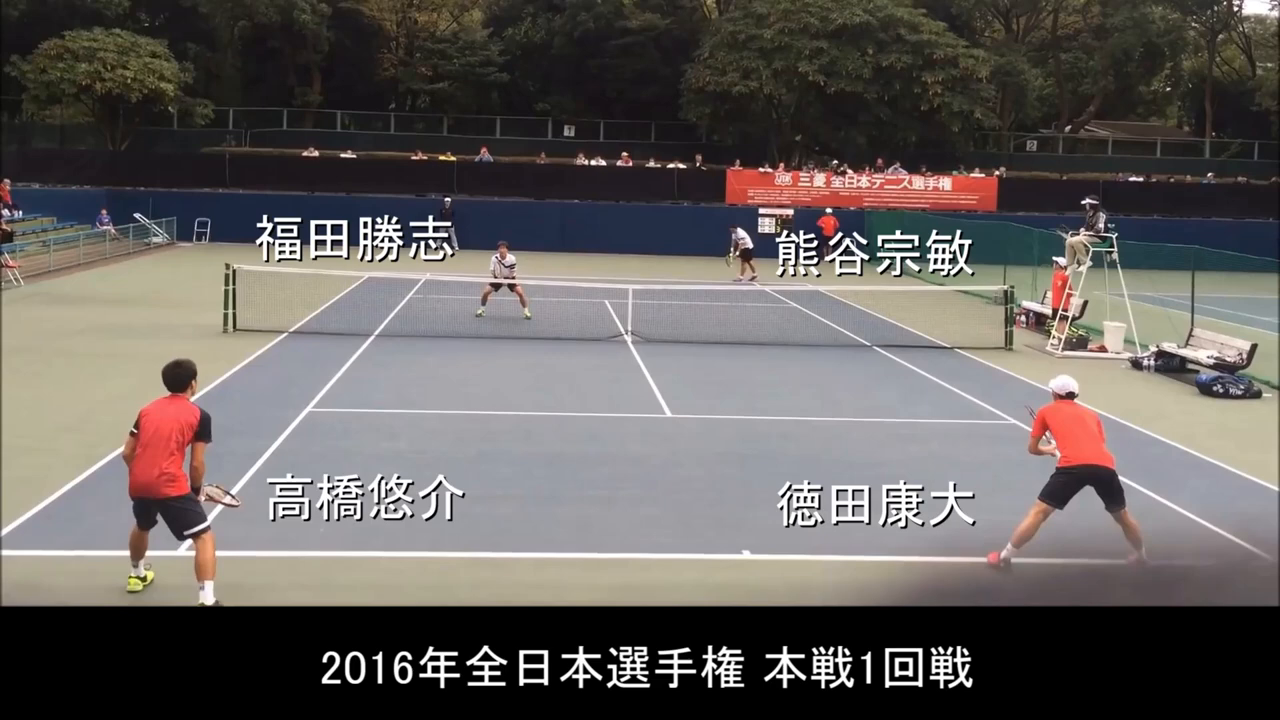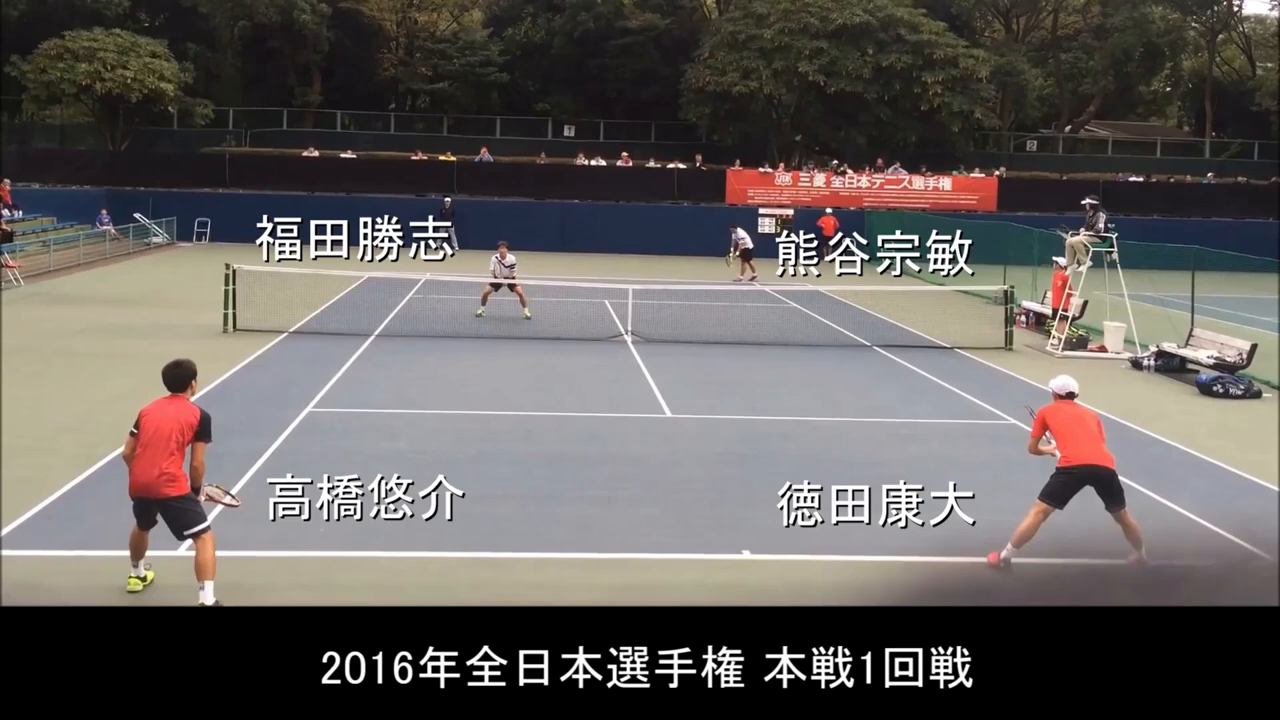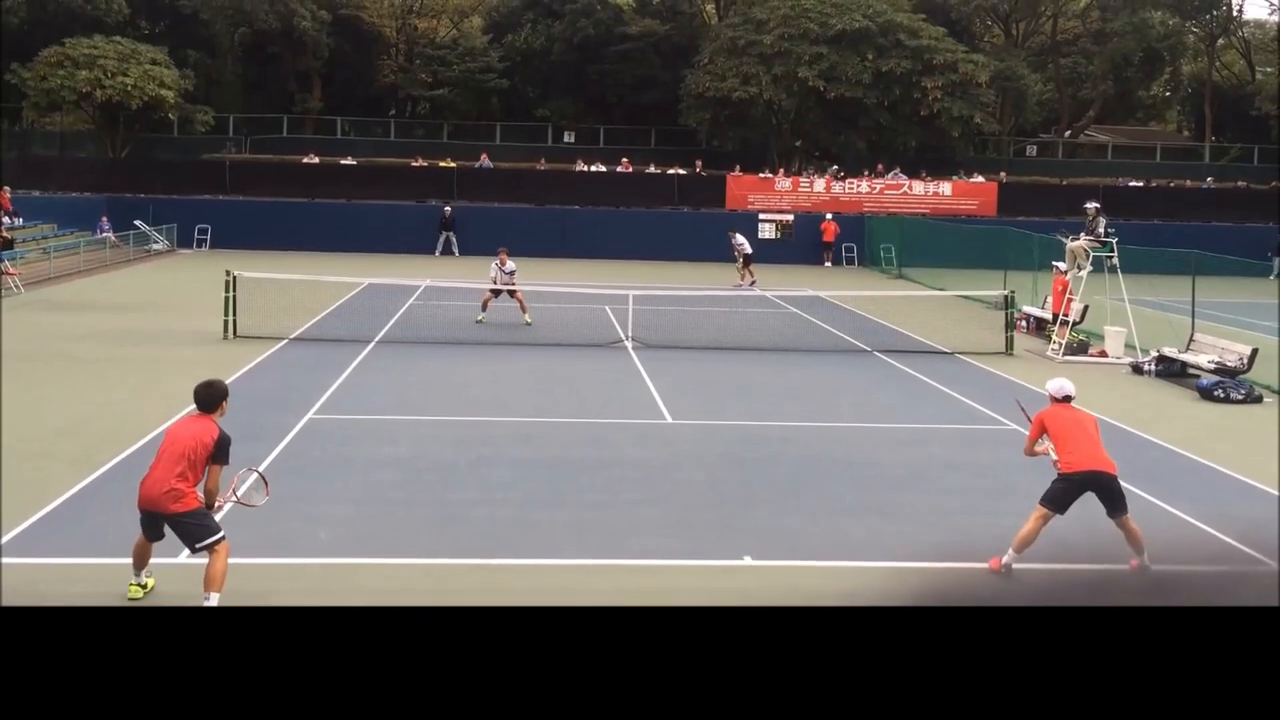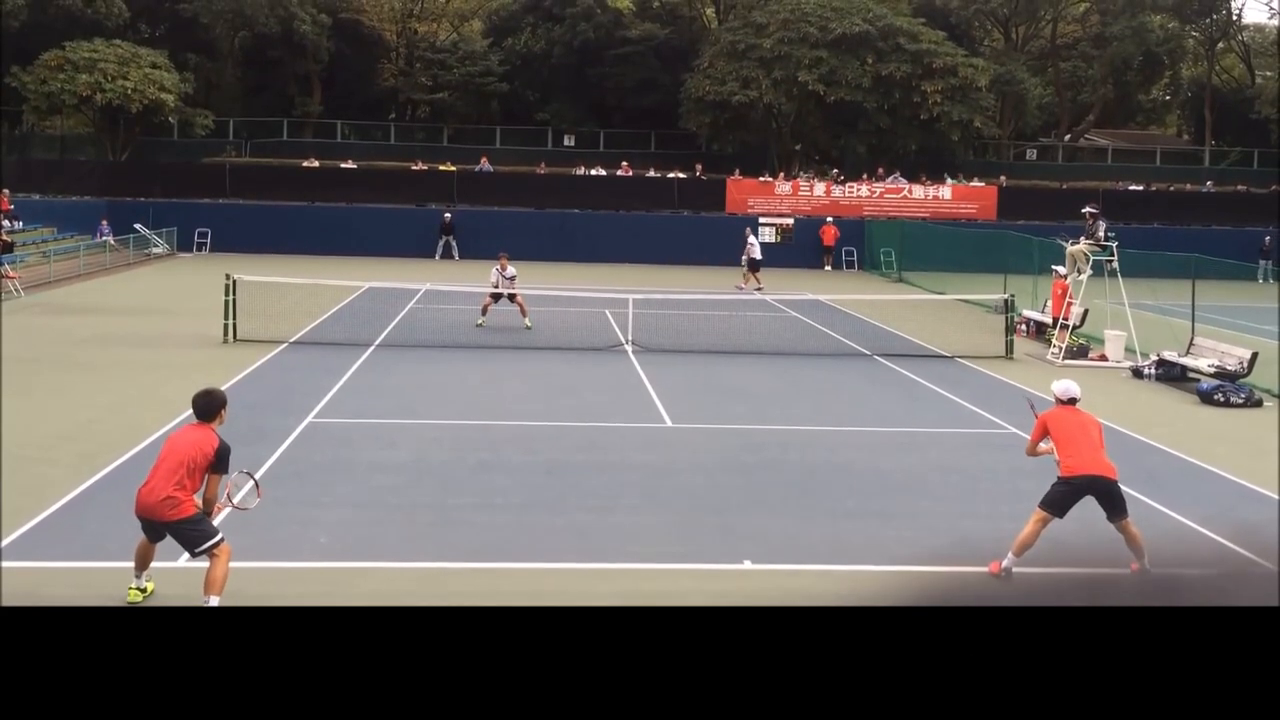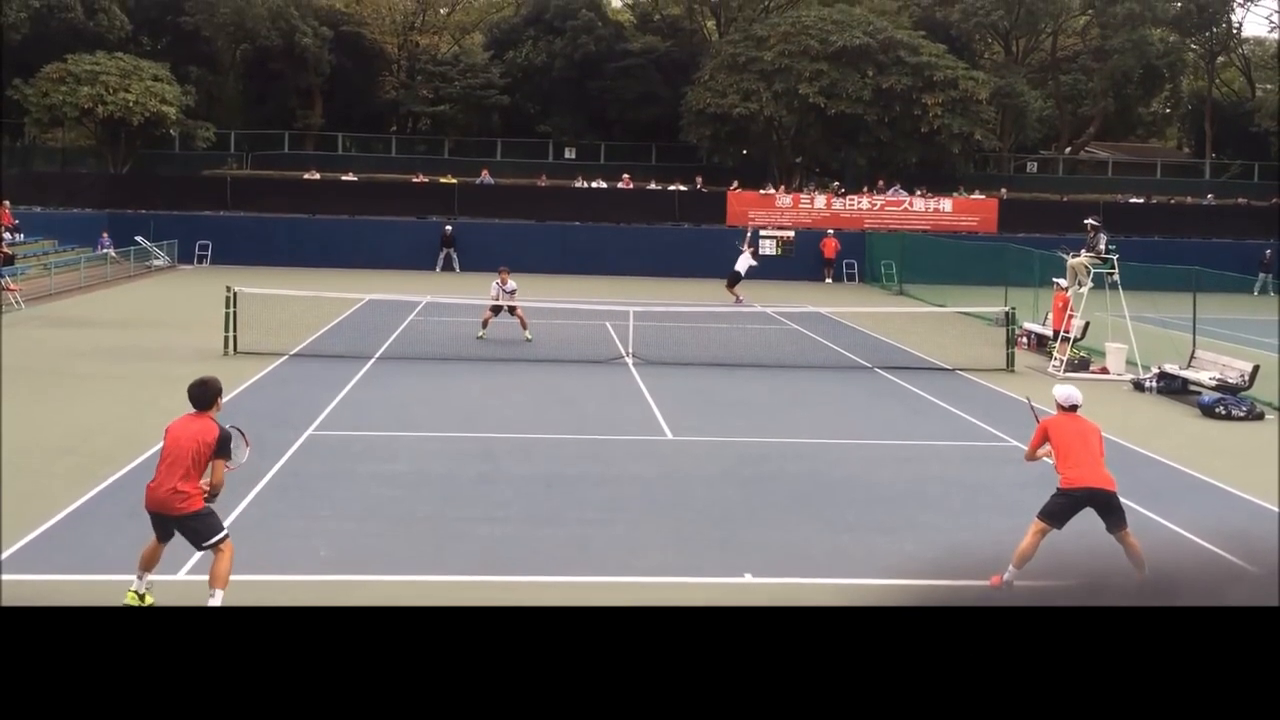
dt=1s
person 1, frame 1
left shoulder: (147, 409)
right shoulder: (199, 415)
left elbow: (127, 453)
right elbow: (197, 463)
right wrist: (196, 490)
left hip: (138, 483)
right hip: (170, 486)
left knee: (142, 527)
right knee: (204, 538)
left ankle: (137, 575)
right ankle: (207, 599)
person 1, frame 2
left shoulder: (147, 410)
right shoulder: (199, 416)
left elbow: (127, 453)
right elbow: (197, 463)
right wrist: (196, 490)
left hip: (138, 483)
right hip: (170, 486)
left knee: (142, 527)
right knee: (204, 538)
left ankle: (137, 575)
right ankle: (207, 600)
person 1, frame 3
left shoulder: (179, 424)
right shoulder: (220, 437)
right elbow: (211, 486)
left wrist: (195, 498)
right wrist: (210, 507)
left hip: (147, 493)
right hip: (177, 501)
left knee: (147, 537)
right knee: (219, 549)
left ankle: (138, 583)
right ankle: (210, 603)
person 1, frame 4
left shoulder: (178, 434)
right shoulder: (220, 446)
right elbow: (210, 495)
left wrist: (197, 505)
right wrist: (208, 513)
left hip: (144, 502)
right hip: (173, 508)
left knee: (151, 538)
right knee: (221, 553)
left ankle: (138, 586)
right ankle: (210, 603)
person 1, frame 5
left shoulder: (175, 425)
right shoulder: (220, 434)
right elbow: (217, 481)
right wrist: (211, 494)
left hip: (155, 496)
right hip: (185, 502)
left knee: (160, 539)
right knee: (224, 549)
left ankle: (137, 592)
right ankle: (214, 603)
person 2, frame 1
left shoulder: (1046, 411)
right shoulder: (1091, 414)
left elbow: (1032, 448)
left wrist: (1049, 449)
left hip: (1072, 466)
right hip: (1105, 465)
left knee: (1038, 512)
right knee: (1122, 515)
left ankle: (1004, 557)
right ankle: (1141, 555)
person 2, frame 2
left shoulder: (1046, 411)
right shoulder: (1091, 414)
left elbow: (1032, 448)
left wrist: (1050, 449)
left hip: (1072, 466)
right hip: (1105, 466)
left knee: (1038, 512)
right knee: (1122, 515)
left ankle: (1004, 556)
right ankle: (1140, 555)
person 2, frame 3
left shoulder: (1044, 415)
right shoulder: (1089, 417)
left elbow: (1028, 451)
left wrist: (1044, 449)
left hip: (1074, 472)
right hip: (1106, 471)
left knee: (1039, 517)
right knee: (1124, 521)
left ankle: (1006, 562)
right ankle: (1143, 561)
person 2, frame 4
left shoulder: (1048, 416)
right shoulder: (1093, 420)
left elbow: (1030, 451)
left wrist: (1049, 449)
left hip: (1074, 476)
right hip: (1106, 475)
left knee: (1038, 520)
right knee: (1124, 525)
left ankle: (1005, 566)
right ankle: (1143, 565)
person 2, frame 5
left shoulder: (1048, 423)
right shoulder: (1093, 428)
left elbow: (1029, 456)
left wrist: (1046, 452)
left hip: (1073, 487)
right hip: (1105, 486)
left knee: (1037, 531)
right knee: (1124, 536)
left ankle: (1007, 579)
right ankle: (1145, 578)
